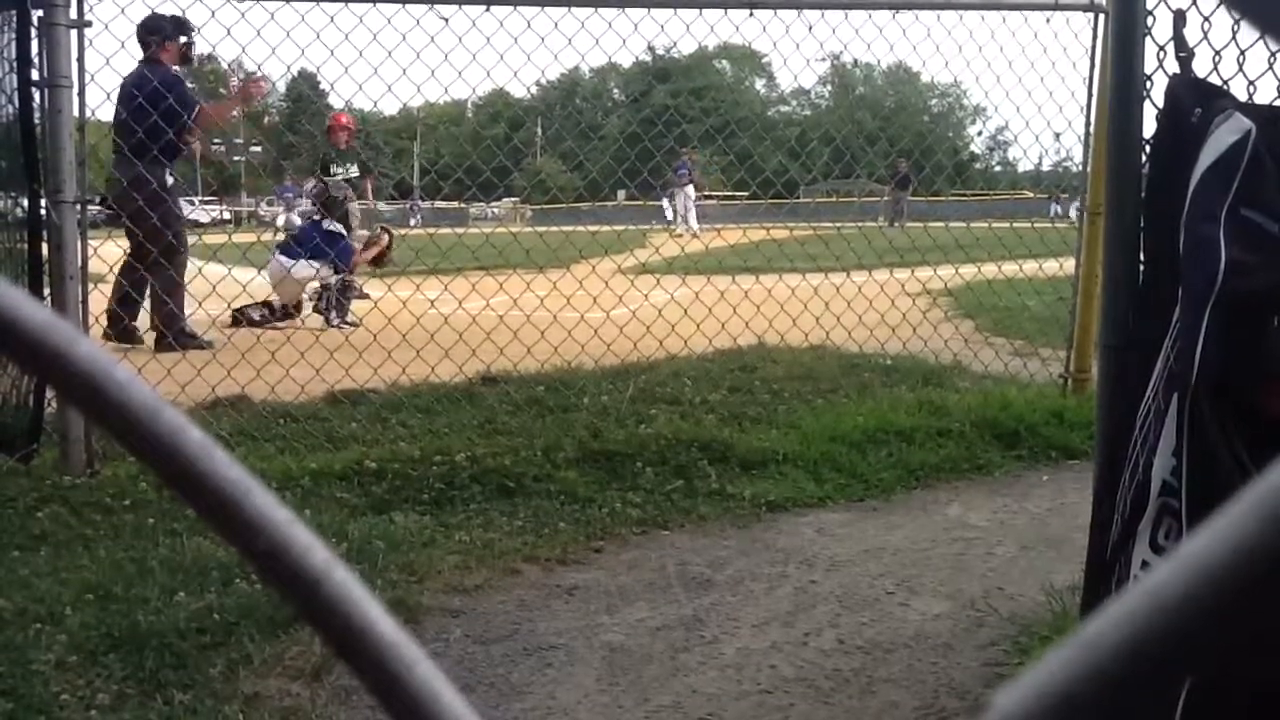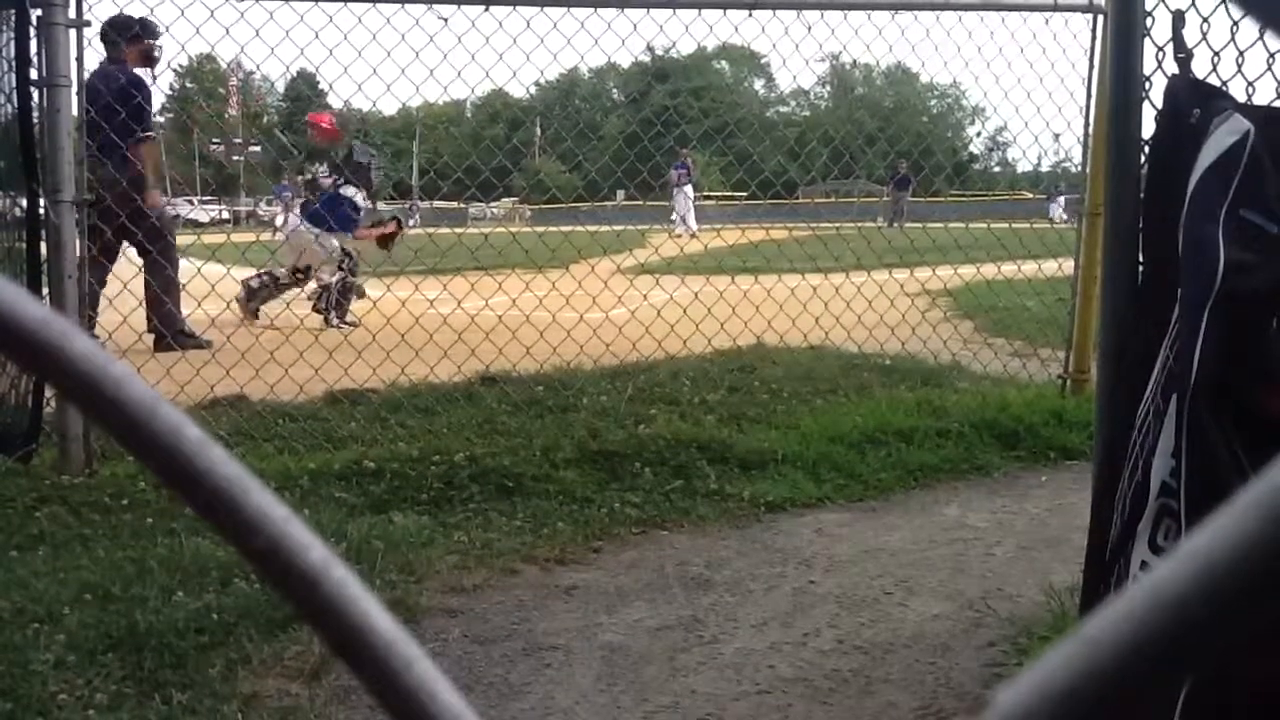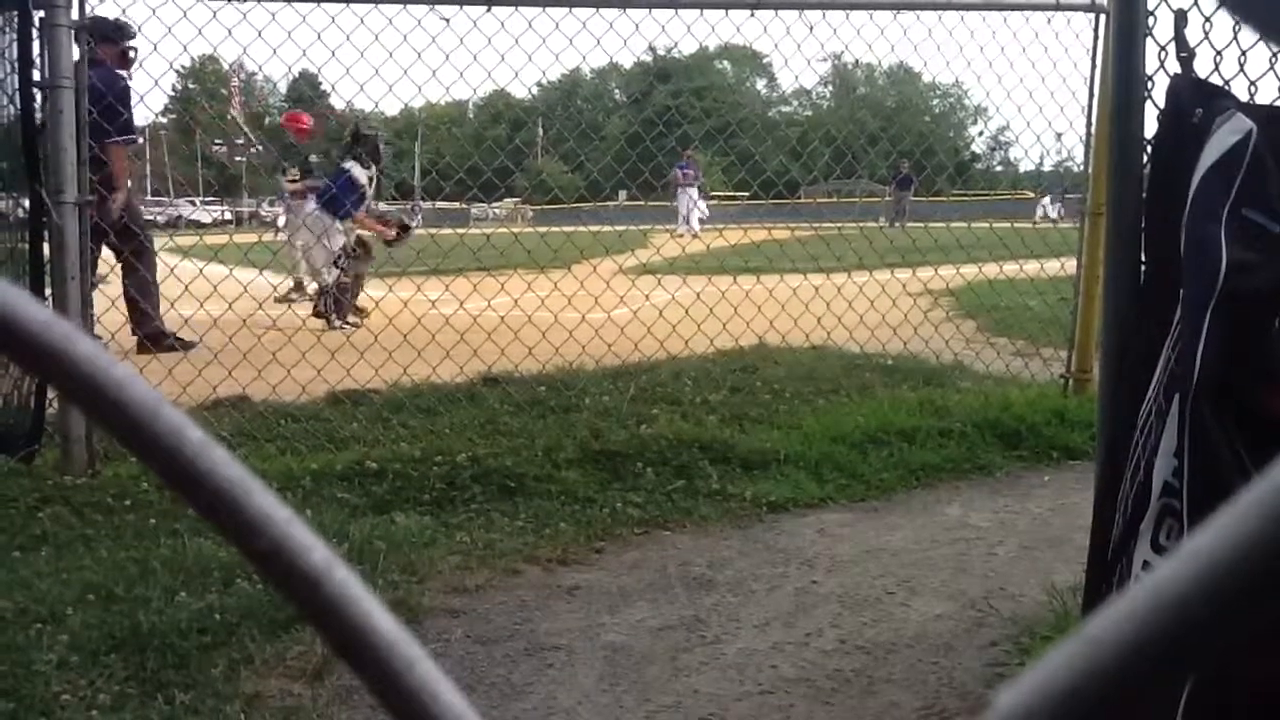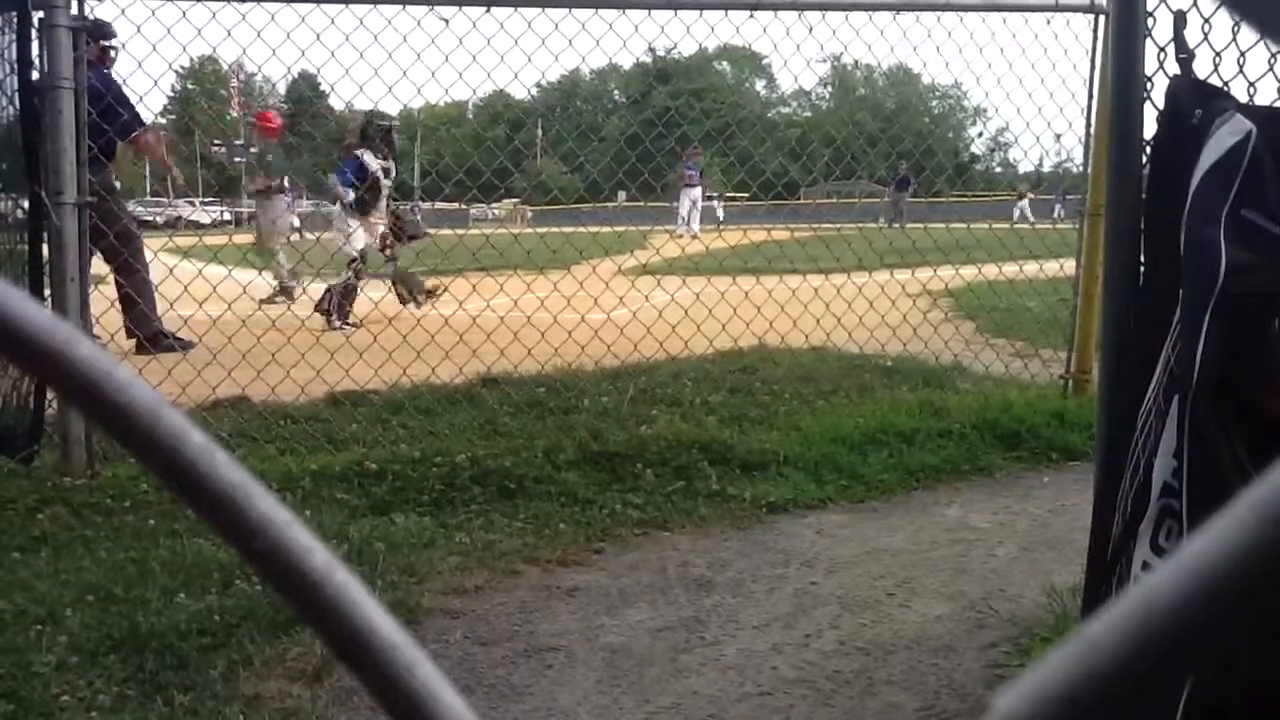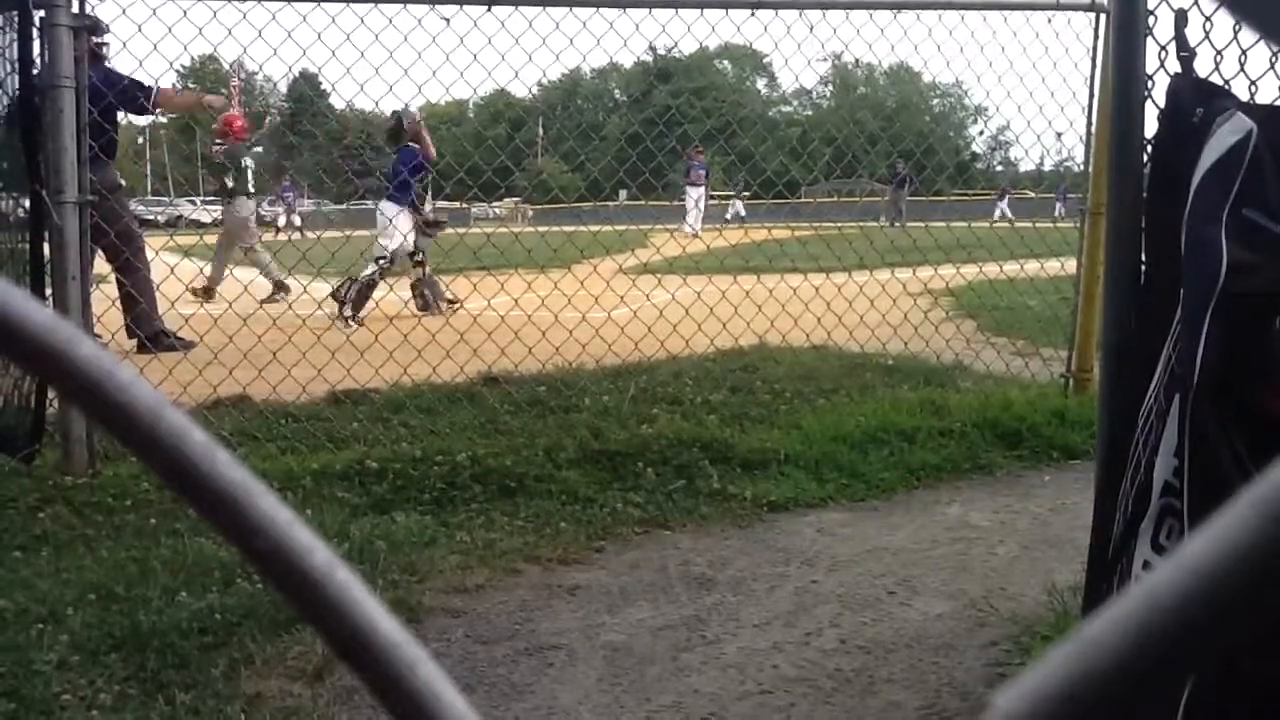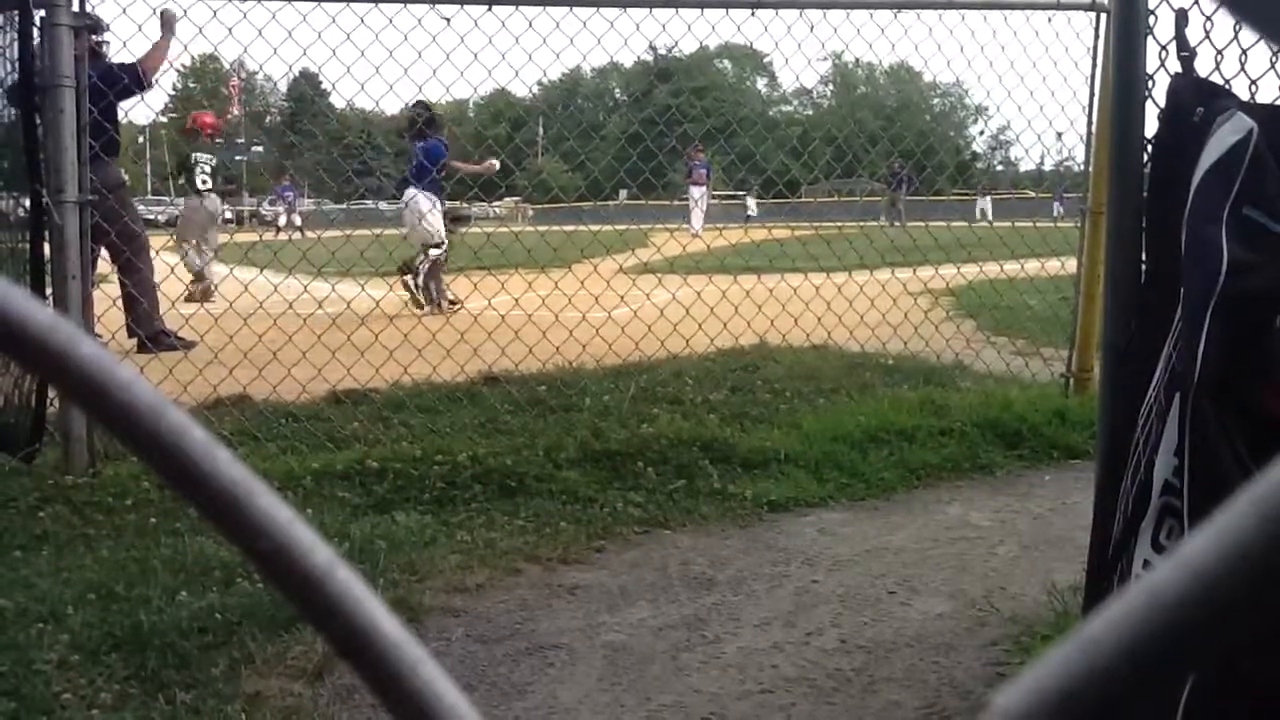
dt=0.3s
person 1, frame 1
left shoulder: (138, 79)
right shoulder: (164, 80)
right elbow: (202, 119)
right wrist: (242, 98)
left hip: (129, 178)
right hip: (148, 179)
left knee: (145, 253)
right knee: (170, 253)
left ankle: (119, 324)
right ankle: (173, 333)
person 1, frame 2
left shoulder: (94, 81)
right shoulder: (131, 83)
left elbow: (98, 133)
right elbow: (141, 140)
right wrist: (151, 189)
left hip: (97, 179)
right hip: (127, 180)
left knee: (98, 257)
right knee: (161, 252)
right ankle: (169, 332)
person 1, frame 3
right shoulder: (111, 83)
right elbow: (118, 141)
right wrist: (120, 190)
right hip: (102, 182)
right knee: (138, 255)
right ankle: (152, 334)
person 1, frame 4
right shoulder: (100, 83)
right elbow: (136, 133)
right wrist: (168, 165)
right hip: (93, 183)
right knee: (129, 256)
right ankle: (149, 334)
person 1, frame 5
right shoulder: (99, 78)
right elbow: (156, 98)
right wrist: (203, 100)
right hip: (97, 180)
right knee: (130, 255)
right ankle: (151, 334)
person 1, frame 6
right shoulder: (96, 75)
right elbow: (144, 71)
right wrist: (167, 33)
right hip: (100, 178)
right knee: (132, 253)
right ankle: (151, 333)
person 2, frame 1
left shoulder: (319, 221)
right shoulder: (333, 231)
right elbow: (354, 262)
left wrist: (366, 249)
right wrist: (378, 246)
left hip: (281, 264)
right hip: (292, 267)
left knee: (290, 308)
right knee: (342, 270)
left ankle: (243, 316)
right ankle: (335, 317)
person 2, frame 2
left shoulder: (349, 187)
right shoulder: (351, 197)
right elbow: (356, 233)
right wrist: (384, 229)
left hip: (302, 227)
right hip: (309, 232)
left knee: (300, 272)
right knee: (346, 265)
left ankle: (250, 294)
right ankle: (335, 316)
person 2, frame 3
left shoulder: (368, 168)
right shoulder: (349, 173)
right elbow: (352, 215)
right wrist: (381, 230)
left hip: (336, 218)
right hip: (323, 218)
left knee: (357, 256)
right knee: (341, 263)
right ankle: (336, 316)
person 2, frame 4
left shoulder: (387, 161)
right shoulder: (359, 160)
right elbow: (338, 183)
right wrist: (344, 194)
left hip: (374, 219)
right hip: (354, 219)
right knee: (356, 265)
right ankle: (335, 314)
person 2, frame 5
left shoulder: (409, 154)
right shoulder: (409, 152)
right elbow: (431, 157)
right wrist: (420, 128)
left hip: (406, 215)
right hip: (395, 214)
left knee: (418, 258)
right knee: (382, 263)
left ankle: (434, 301)
right ankle: (346, 304)
person 2, frame 6
left shoulder: (420, 146)
right shoulder: (433, 144)
right elbow: (449, 165)
right wrist: (481, 168)
left hip: (415, 199)
right hip: (424, 200)
left knee: (432, 248)
right knee: (438, 246)
left ankle: (437, 299)
right ankle: (414, 277)
person 3, frame 1
left shoulder: (356, 152)
right shoulder: (327, 154)
left elbow: (367, 177)
right elbow: (317, 178)
left wrist: (370, 200)
left hip: (352, 204)
person 3, frame 2
left shoulder: (335, 152)
right shoulder: (311, 152)
left wrist: (327, 182)
right wrist: (303, 179)
right hip: (311, 203)
right ankle: (322, 284)
person 3, frame 3
left shoulder: (307, 154)
left wrist: (293, 186)
right wrist: (284, 182)
left hip: (305, 203)
right hip: (296, 202)
left knee: (294, 243)
left ankle: (299, 288)
person 3, frame 4
left shoulder: (269, 151)
right shoulder: (266, 149)
left elbow: (272, 179)
left wrist: (254, 187)
left hip: (275, 201)
right hip: (268, 202)
left knee: (274, 246)
right knee: (263, 244)
left ankle: (286, 289)
right ankle: (287, 281)
person 3, frame 5
left shoulder: (231, 151)
right shoulder: (244, 153)
left elbow: (222, 178)
left hip: (238, 205)
right hip: (243, 204)
left knee: (252, 248)
right knee: (222, 246)
left ankle: (280, 286)
right ankle: (210, 288)
person 3, frame 6
left shoulder: (189, 150)
right shoulder: (218, 154)
left elbow: (179, 173)
right elbow: (229, 184)
left hip: (194, 201)
right hip: (214, 201)
left knee: (184, 242)
right knee: (207, 246)
left ankle: (199, 276)
right ankle: (206, 287)
